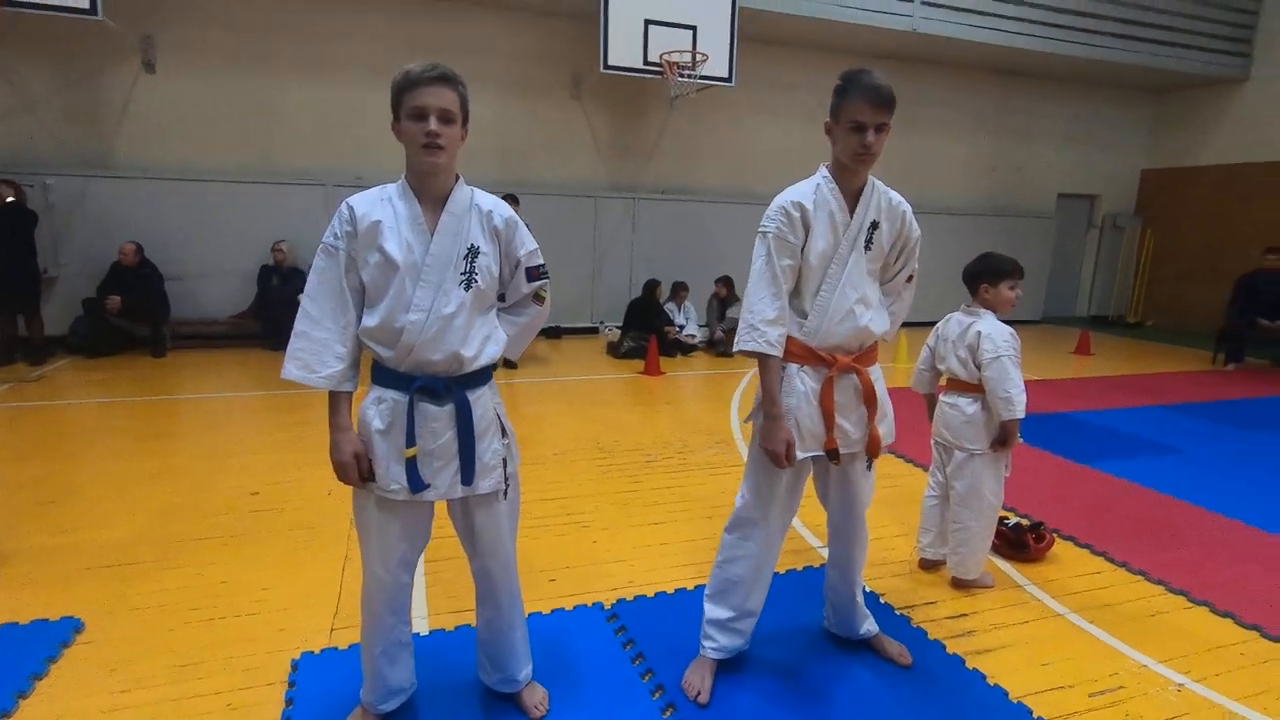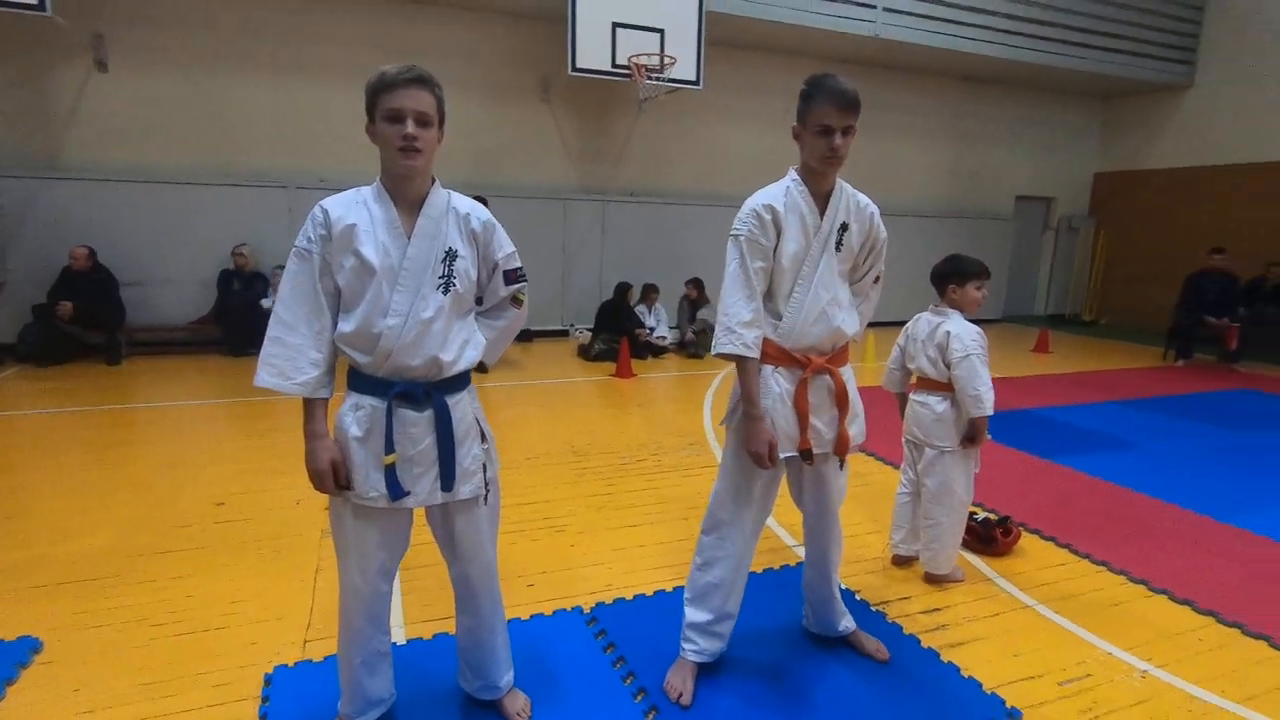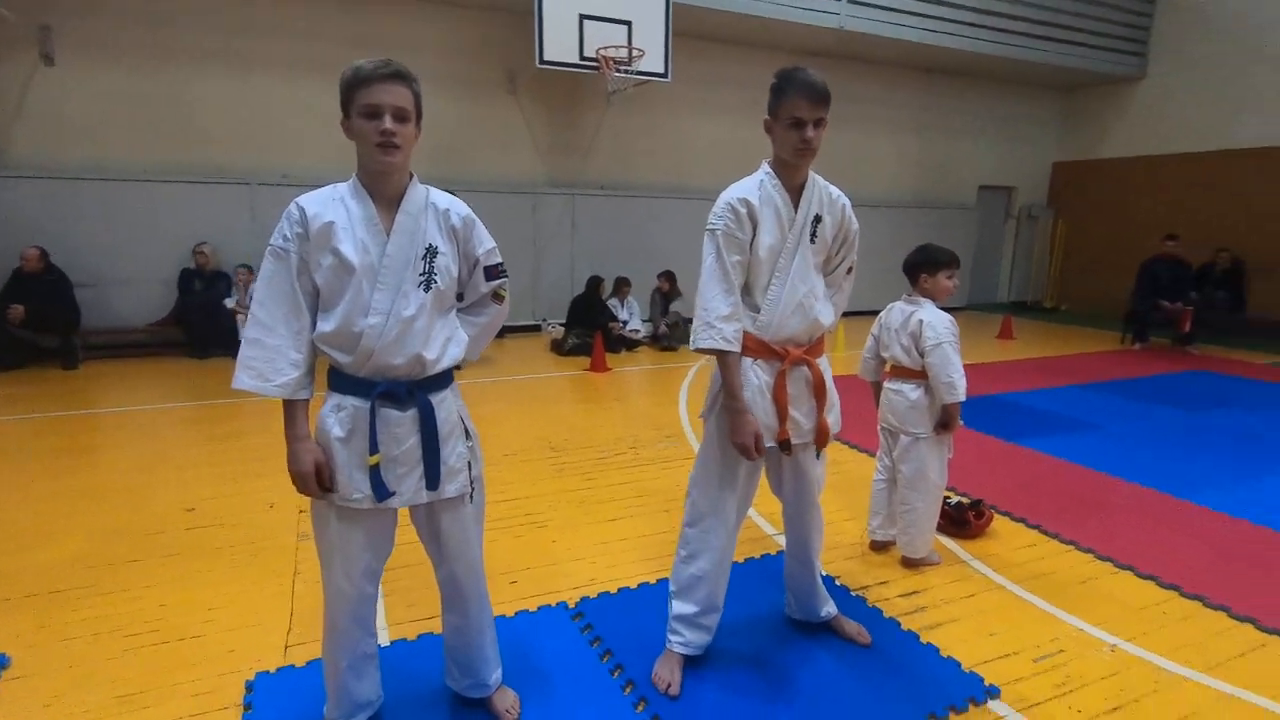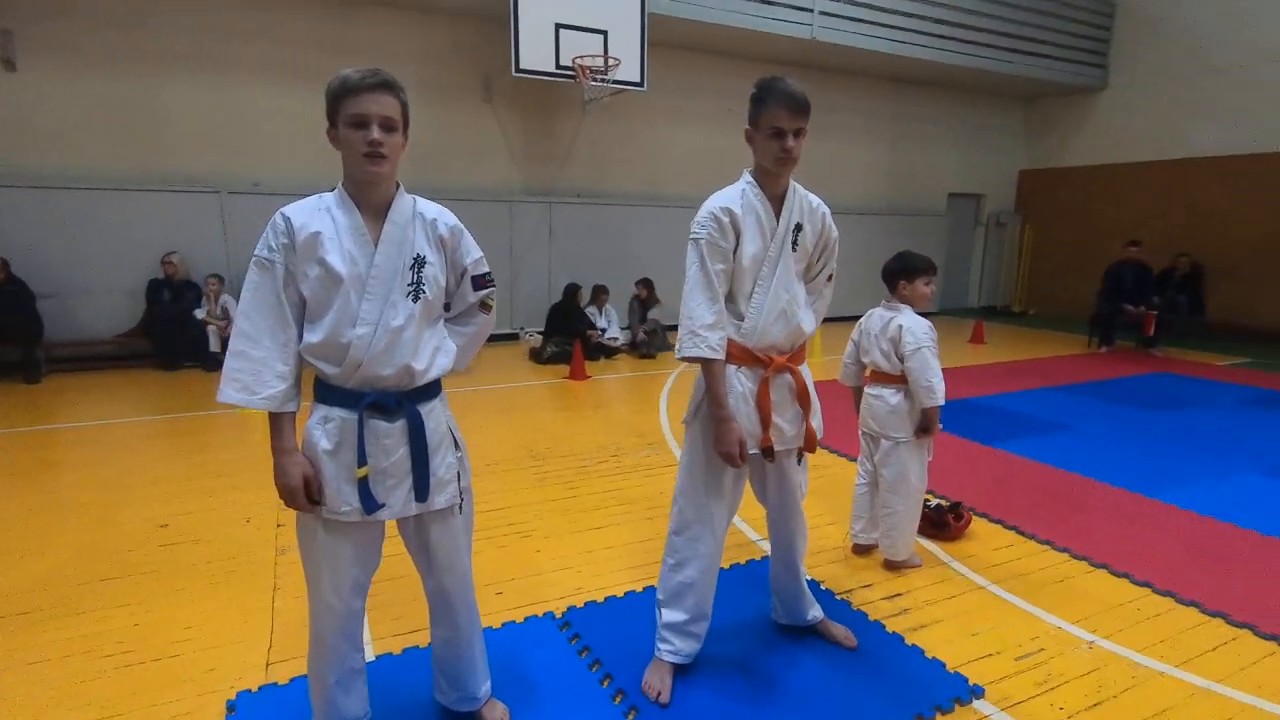
dt=0.1s
person 1, frame 1
left shoulder: (495, 218)
right shoulder: (360, 216)
left elbow: (531, 303)
right elbow: (333, 327)
left wrist: (480, 349)
right wrist: (341, 427)
left hip: (472, 412)
right hip: (392, 414)
left knee: (495, 559)
right knee: (386, 568)
person 1, frame 2
left shoulder: (472, 221)
right shoulder: (334, 219)
left elbow: (509, 305)
right elbow: (307, 332)
left wrist: (457, 353)
right wrist: (316, 433)
left hip: (451, 417)
right hip: (370, 420)
left knee: (475, 566)
right knee: (364, 578)
person 1, frame 3
left shoulder: (451, 216)
right shoulder: (310, 217)
left elbow: (490, 301)
right elbow: (286, 333)
left wrist: (440, 350)
right wrist: (298, 436)
left hip: (434, 415)
right hip: (352, 420)
left knee: (461, 564)
right knee: (349, 580)
person 1, frame 4
left shoulder: (438, 226)
right shoulder: (296, 227)
left elbow: (477, 311)
right elbow: (271, 345)
left wrist: (427, 361)
right wrist: (284, 449)
left hip: (424, 427)
right hip: (339, 433)
left knee: (450, 577)
right knee: (336, 595)
person 2, frame 1
left shoulder: (896, 214)
right shoulder: (794, 207)
right elbow: (764, 315)
left wrist: (861, 340)
right wrist: (773, 414)
left hip: (860, 382)
right hip: (799, 380)
left knee: (852, 514)
right knee: (760, 516)
left ankle: (851, 620)
right ankle: (716, 643)
person 2, frame 2
left shoulder: (864, 215)
right shoulder: (765, 210)
right elbow: (740, 320)
left wrist: (831, 344)
right wrist: (755, 415)
left hip: (831, 382)
right hip: (771, 380)
left knee: (826, 512)
right knee: (734, 517)
left ankle: (829, 618)
right ankle: (697, 645)
person 2, frame 3
left shoulder: (835, 207)
right shoulder: (739, 204)
right elbow: (718, 314)
left wrist: (807, 338)
right wrist: (738, 407)
left hip: (808, 373)
right hip: (750, 373)
left knee: (805, 501)
right knee: (715, 509)
left ankle: (811, 604)
right ankle: (683, 637)
person 2, frame 4
left shoulder: (816, 215)
right shoulder: (721, 213)
right elbow: (702, 321)
left wrist: (788, 342)
right wrist: (722, 415)
left hip: (790, 380)
right hip: (733, 380)
left knee: (788, 506)
right knee: (701, 517)
left ankle: (797, 608)
right ankle: (672, 646)
person 3, frame 1
left shoulder: (948, 323)
right shoulder: (997, 334)
left elbow: (924, 374)
right elbow: (1005, 391)
left wrist: (933, 411)
right wrist: (1010, 432)
left hip: (948, 415)
right hip: (978, 425)
left knee: (939, 487)
right knee: (976, 500)
left ankle: (931, 553)
right ankle: (967, 571)
person 3, frame 2
left shoulder: (917, 323)
right shoulder: (965, 333)
left elbow: (895, 372)
right elbow: (973, 389)
left wrist: (905, 408)
right wrist: (979, 428)
left hip: (918, 413)
right hip: (949, 422)
left knee: (911, 484)
right knee: (947, 496)
left ankle: (903, 549)
right ankle: (938, 566)
person 3, frame 3
left shoulder: (890, 313)
right shoulder: (937, 322)
left elbow: (870, 362)
right elbow: (946, 375)
left wrist: (879, 397)
right wrist: (951, 415)
left hip: (893, 401)
right hip: (922, 409)
left knee: (886, 471)
right knee: (922, 482)
left ankle: (881, 534)
right ankle: (915, 550)
person 3, frame 4
left shoulder: (869, 319)
right shoulder: (916, 327)
left elbow: (851, 367)
right elbow: (926, 380)
left wrist: (859, 402)
right wrist: (932, 419)
left hip: (873, 407)
right hip: (903, 414)
left knee: (868, 475)
right knee: (903, 485)
left ankle: (863, 538)
right ankle: (896, 552)
